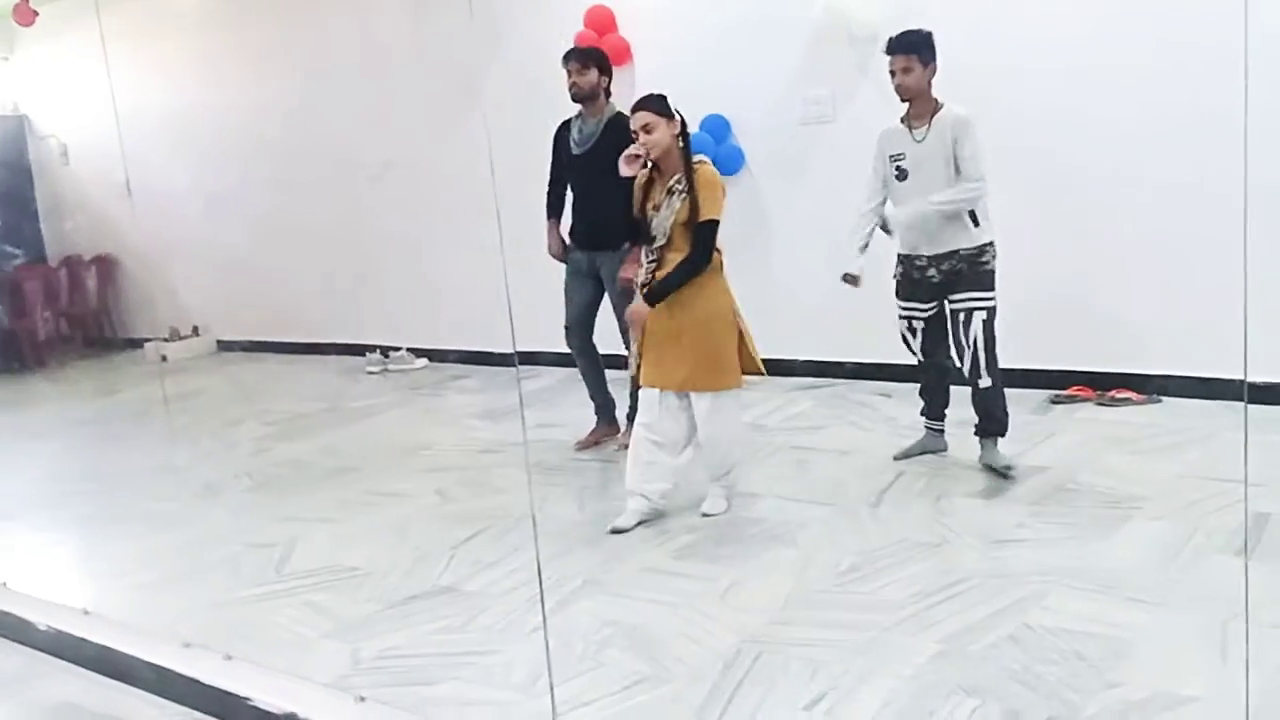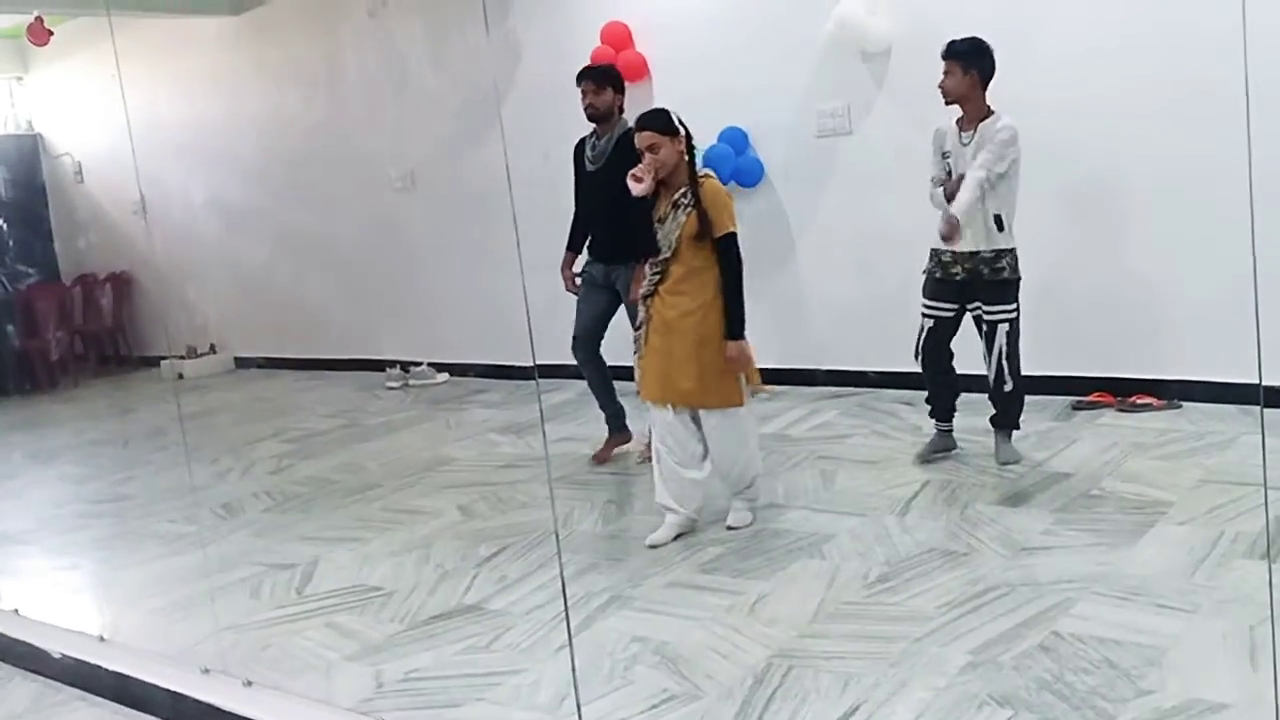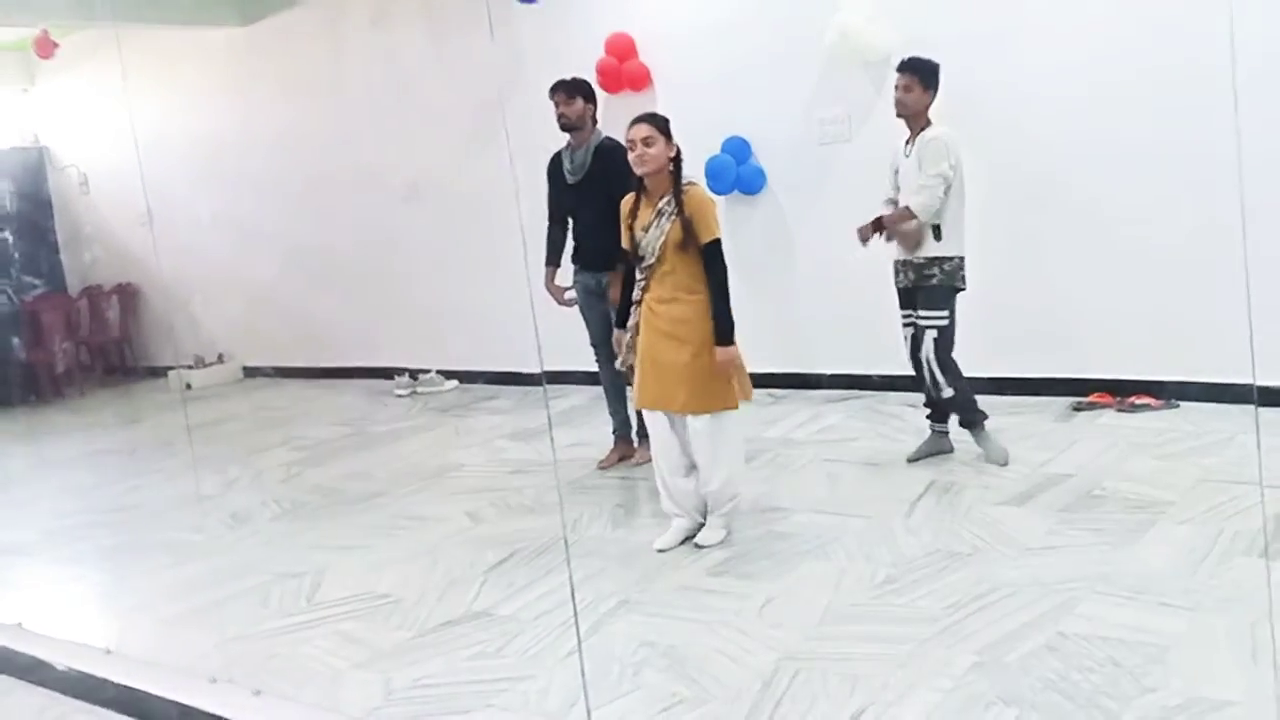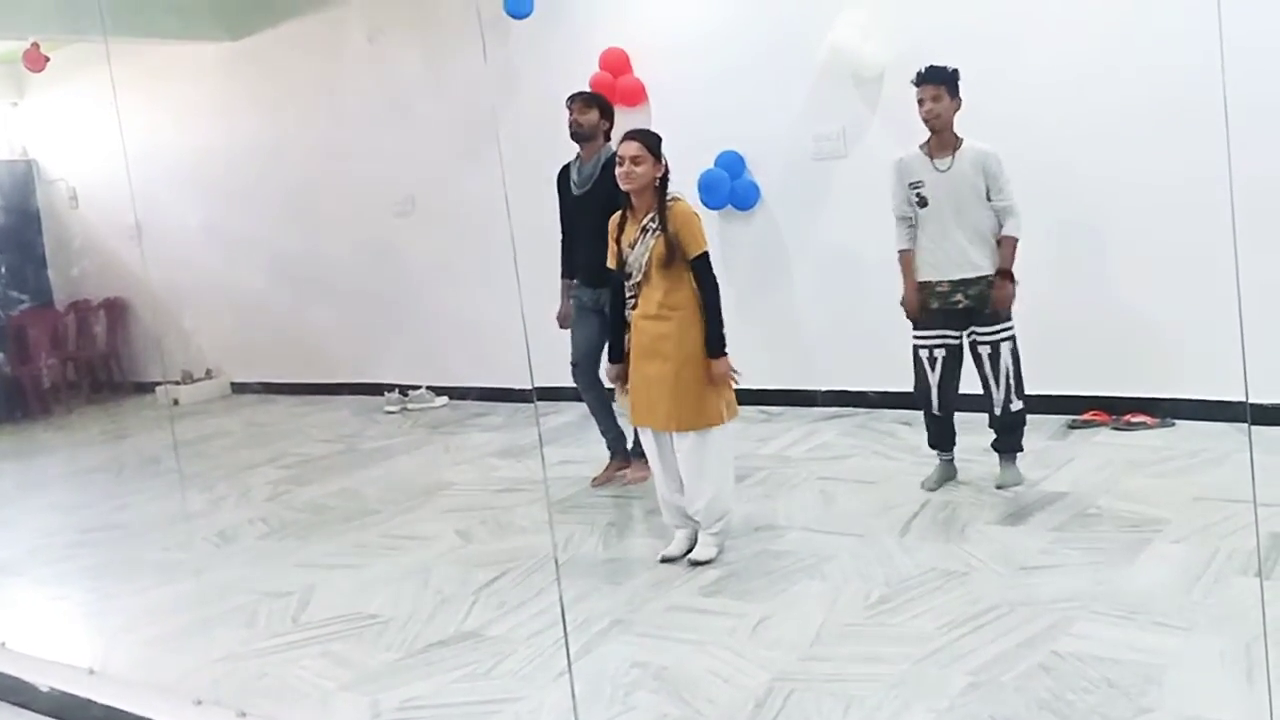
dt=1s
person 1, frame 1
left shoulder: (703, 177)
right shoulder: (646, 182)
left elbow: (701, 253)
left wrist: (651, 300)
right wrist: (626, 182)
left hip: (702, 304)
right hip: (660, 305)
left knee: (712, 403)
right knee: (655, 409)
left ankle: (720, 483)
right ankle: (644, 497)
person 1, frame 2
left shoulder: (709, 192)
right shoulder: (653, 195)
left elbow: (731, 264)
left wrist: (735, 332)
right wrist: (637, 199)
left hip: (706, 321)
right hip: (663, 323)
left knee: (723, 418)
right knee: (668, 422)
left ankle: (744, 495)
right ankle: (679, 510)
person 1, frame 3
left shoulder: (693, 199)
right shoulder: (631, 206)
left elbow: (717, 271)
left wrist: (725, 337)
right wrist: (621, 324)
left hip: (696, 326)
right hip: (653, 329)
left knee: (706, 424)
right knee: (664, 428)
left ankle: (718, 512)
right ankle: (684, 514)
person 1, frame 4
left shoulder: (679, 215)
right shoulder: (618, 224)
left elbow: (707, 283)
right elbow: (618, 293)
left wrist: (718, 350)
right wrist: (616, 354)
left hip: (684, 341)
right hip: (644, 346)
left knee: (696, 436)
right knee: (658, 440)
left ankle: (710, 528)
right ankle: (682, 526)
person 2, frame 1
left shoulder: (957, 123)
right shoulder: (888, 138)
left elbow: (973, 186)
right elbow: (875, 201)
left wrist: (907, 214)
right wrist: (857, 255)
left hip: (967, 255)
right hip: (916, 262)
left knee: (977, 353)
right knee: (928, 353)
left ankle: (990, 442)
right ankle: (934, 431)
person 2, frame 2
left shoulder: (1002, 132)
right shoulder: (942, 135)
left elbow: (978, 177)
left wrist: (956, 219)
right wrist: (953, 191)
left hip: (993, 260)
right hip: (945, 258)
left knee: (1001, 353)
right knee: (930, 347)
left ankle: (1004, 434)
right ankle: (942, 430)
person 2, frame 3
left shoulder: (938, 140)
right shoulder: (901, 151)
left elbow: (928, 203)
right elbow: (892, 203)
left wrist: (877, 226)
right wrist: (898, 225)
left hip: (939, 264)
right hip: (909, 265)
left knee: (933, 354)
right knee: (920, 355)
left ankle: (978, 428)
right ankle: (940, 432)
person 2, frame 4
left shoulder: (983, 158)
right shoulder: (906, 166)
left elbow: (1008, 219)
right elbow: (904, 230)
left wrist: (1004, 275)
right wrist: (909, 285)
left hip: (984, 285)
right hip: (933, 289)
left knee: (1002, 376)
right knee: (932, 383)
left ankle: (1008, 457)
right ankle: (945, 459)
person 3, frame 1
left shoulder: (623, 129)
right shoulder: (564, 132)
left elbow: (638, 192)
left wrist: (634, 254)
right wrist: (553, 229)
left hip: (618, 251)
right hip: (580, 252)
left knee: (632, 336)
right knee: (576, 334)
left ankle: (636, 420)
right ankle: (605, 419)
person 3, frame 2
left shoulder: (635, 146)
right shoulder: (582, 149)
left elbow: (649, 214)
left wrist: (642, 274)
right wrist: (569, 260)
left hip: (633, 266)
right hip: (597, 266)
right knee: (583, 344)
right ankle: (617, 427)
person 3, frame 3
left shoulder: (612, 153)
right shoulder: (557, 163)
right elbow: (557, 223)
left wrist: (624, 274)
right wrist: (550, 275)
left hip: (620, 271)
right hip: (586, 274)
right knee: (605, 355)
left ankle: (646, 436)
right ankle: (622, 439)
person 3, frame 4
left shoulder: (618, 170)
right shoulder: (566, 175)
right wrist: (566, 294)
right hip: (585, 290)
right knee: (582, 370)
left ankle: (641, 455)
right ankle: (618, 453)
